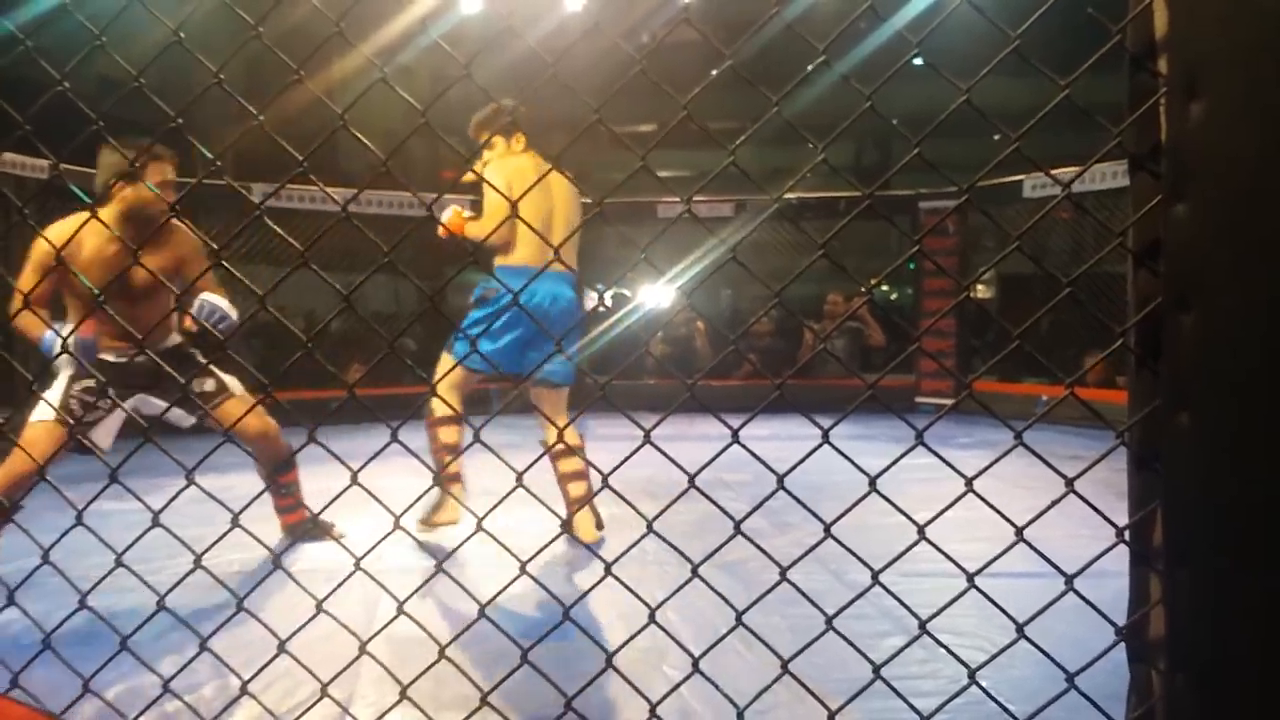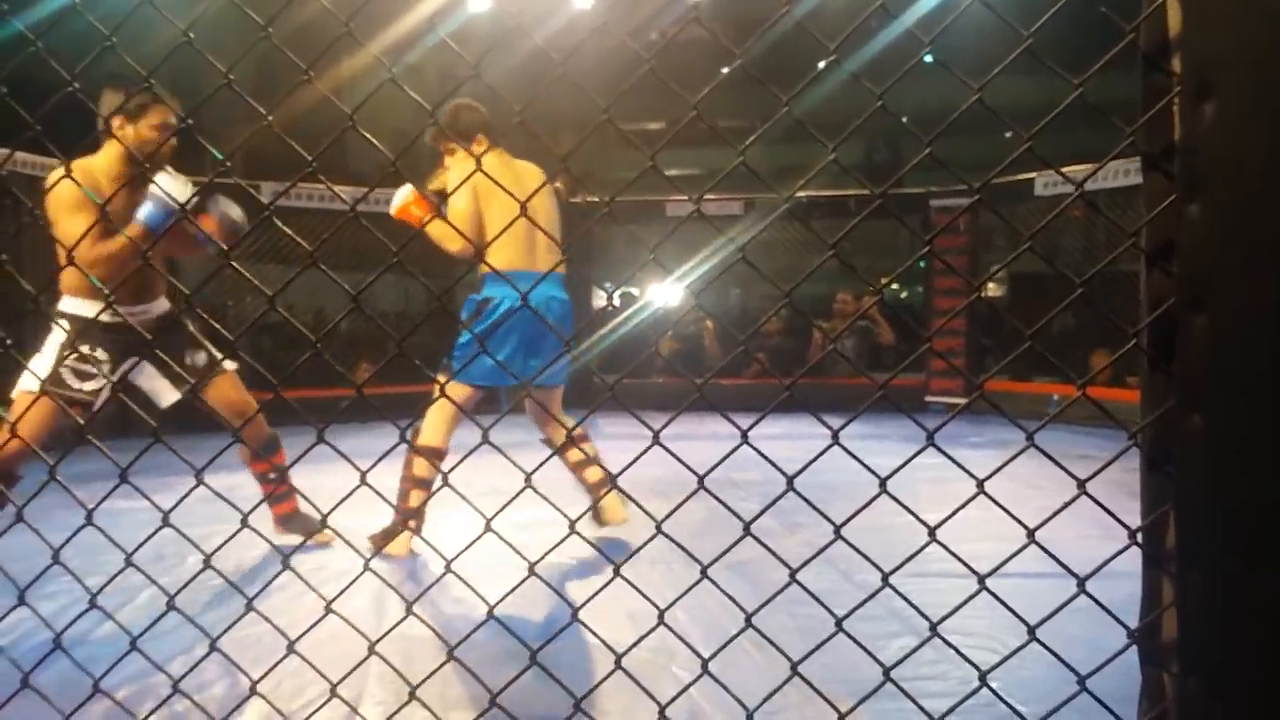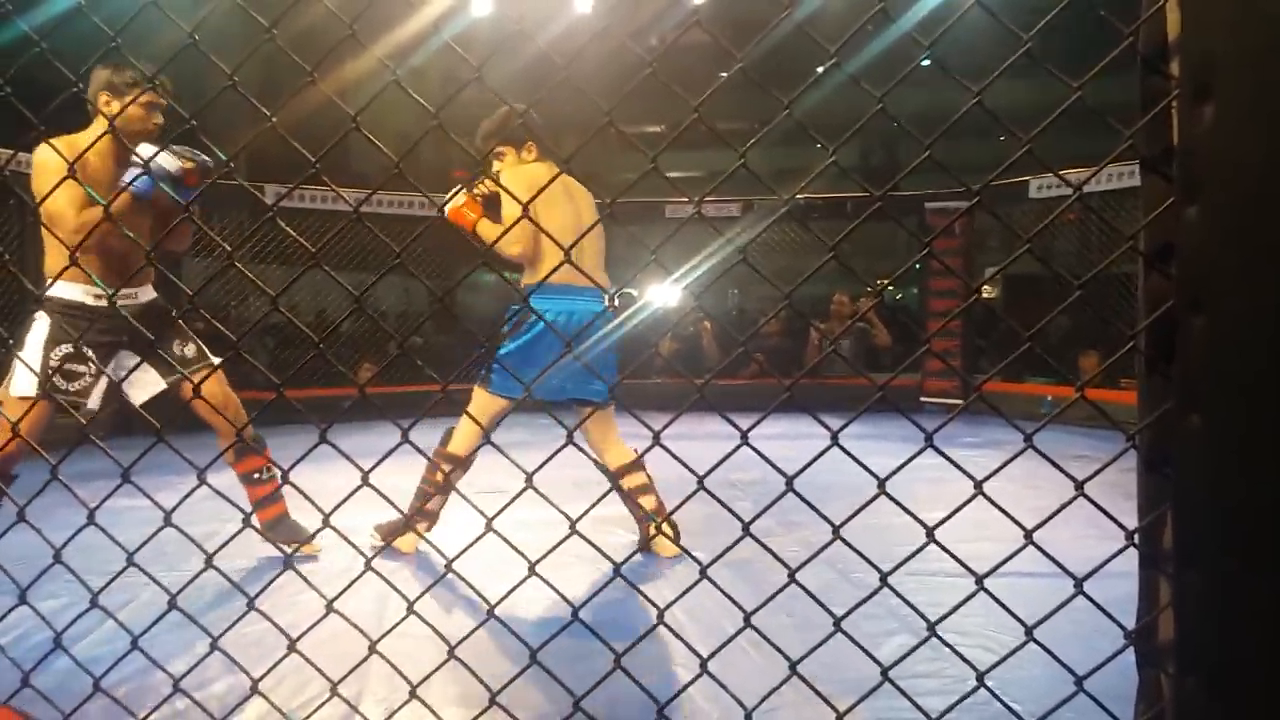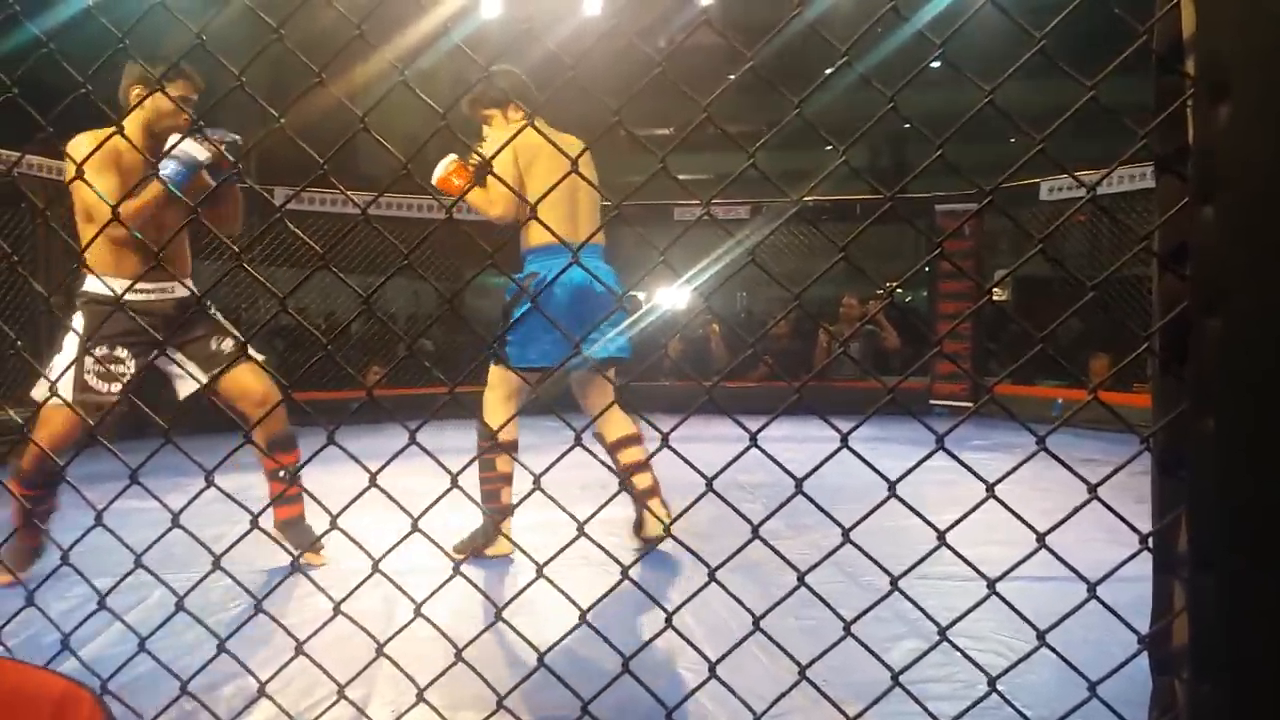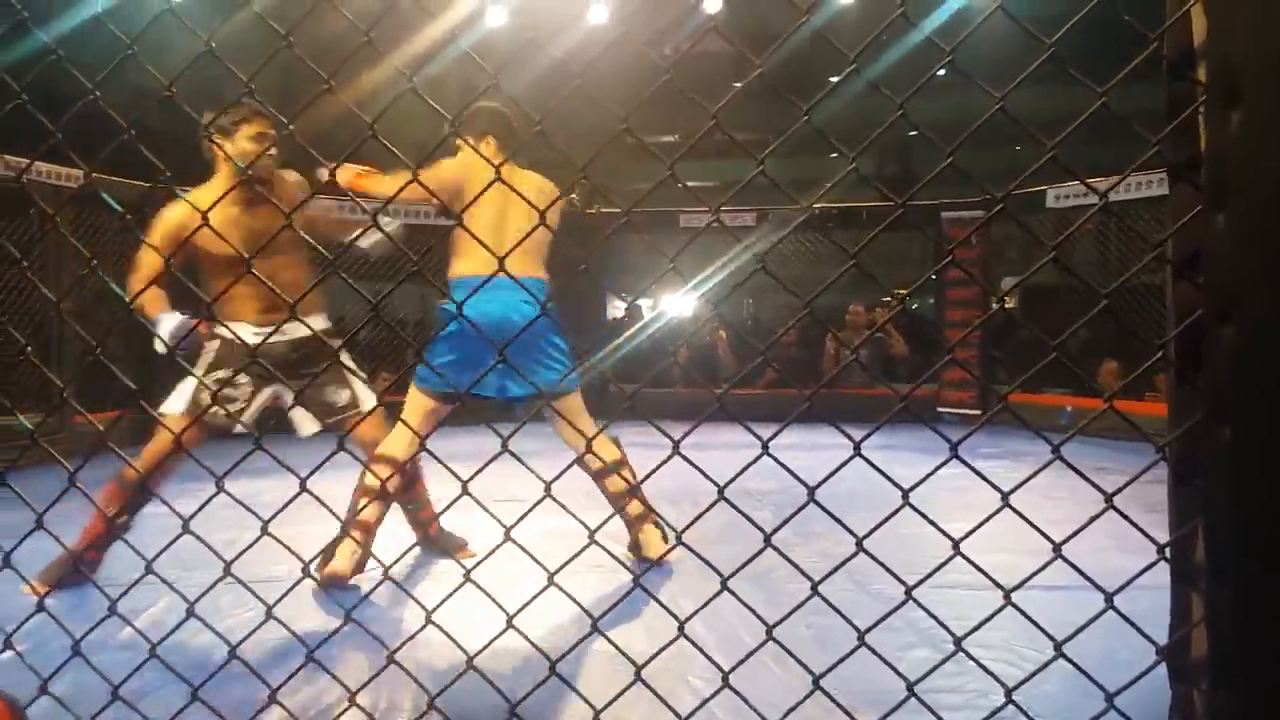
dt=0.3s
person 1, frame 1
left shoulder: (178, 237)
right shoulder: (60, 239)
left elbow: (211, 296)
left wrist: (218, 311)
right wrist: (54, 340)
left hip: (165, 358)
right hip: (94, 367)
left knee: (264, 433)
left ankle: (295, 518)
person 1, frame 2
left shoulder: (159, 182)
right shoulder: (70, 183)
left elbow: (182, 243)
right elbow: (95, 263)
left wrist: (216, 226)
right wrist: (152, 215)
left hip: (154, 322)
right hip: (88, 328)
left knee: (242, 407)
left ankle: (287, 510)
person 1, frame 3
left shoulder: (146, 163)
right shoulder: (57, 156)
left elbow: (175, 243)
right elbow: (76, 237)
left wrist: (185, 189)
right wrist: (141, 184)
left hip: (143, 311)
right hip: (75, 314)
left knee: (227, 409)
left ankle: (275, 520)
person 1, frame 4
left shoulder: (178, 156)
right shoulder: (91, 149)
left elbow: (228, 226)
right elbow: (115, 229)
left wrist: (222, 169)
right wrist: (173, 175)
left hip: (179, 307)
right hip: (112, 309)
left knee: (266, 401)
right knee: (53, 436)
left ankle: (291, 523)
person 1, frame 5
left shoulder: (285, 185)
right shoulder: (184, 216)
left elbow: (328, 226)
right elbow: (142, 285)
right wrist: (167, 320)
left hip: (307, 342)
right hip: (238, 348)
left knee: (378, 441)
right knee: (156, 453)
left ankle: (427, 529)
right ankle: (82, 554)
person 2, frame 1
left shoulder: (503, 166)
right shoulder: (563, 182)
left elbow: (490, 229)
left wrist: (459, 224)
left hip: (514, 289)
right hip: (561, 295)
left knee: (447, 385)
right knee: (553, 415)
left ankle: (448, 496)
right ankle: (583, 515)
person 2, frame 2
left shoulder: (472, 174)
right shoulder: (536, 176)
left elbow: (462, 245)
left wrist: (423, 215)
left hip: (506, 298)
right hip: (552, 298)
left knee: (444, 410)
right knee: (548, 413)
left ankle: (403, 526)
right ankle: (606, 496)
person 2, frame 3
left shoulder: (523, 177)
right shoulder: (578, 190)
left elbow: (516, 247)
left wrist: (473, 220)
left hip: (547, 310)
right hip: (594, 312)
left knee: (474, 418)
right knee: (602, 430)
left ankle: (412, 525)
right ankle: (660, 531)
person 2, frame 4
left shoulder: (510, 141)
right shoulder: (575, 148)
left elbow: (500, 209)
left wrist: (461, 184)
left hip: (548, 278)
right hip: (596, 275)
left knee: (499, 400)
right knee: (599, 402)
left ankle: (495, 525)
right ankle: (653, 511)
person 2, frame 5
left shoulder: (465, 169)
right shoulder: (546, 188)
left elbow: (394, 187)
left wrist: (345, 177)
left hip: (470, 306)
right hip: (528, 307)
left knee: (411, 426)
right knee: (580, 426)
left ankle: (351, 547)
right ankle: (648, 535)
